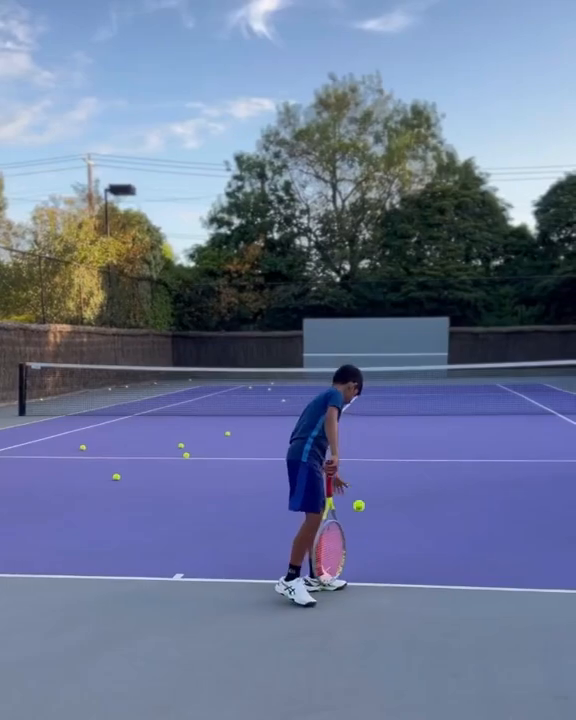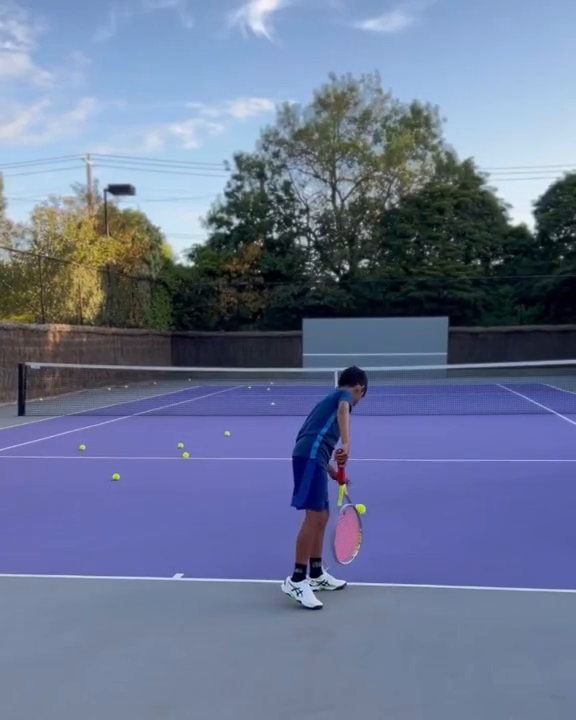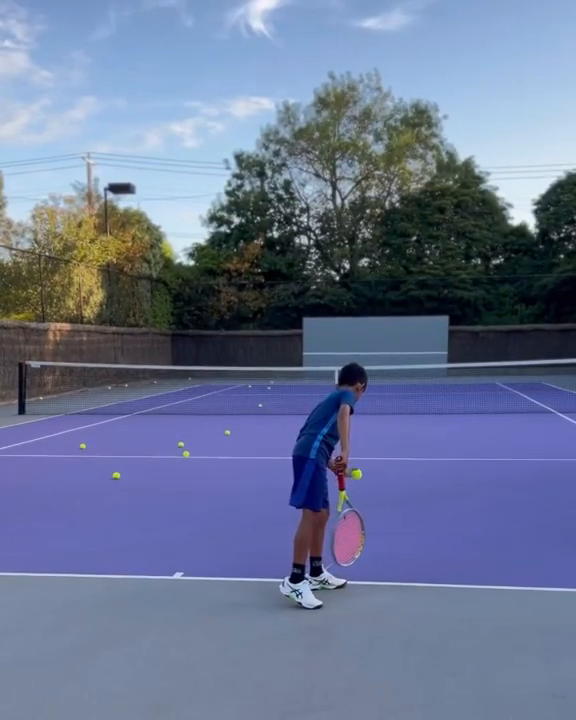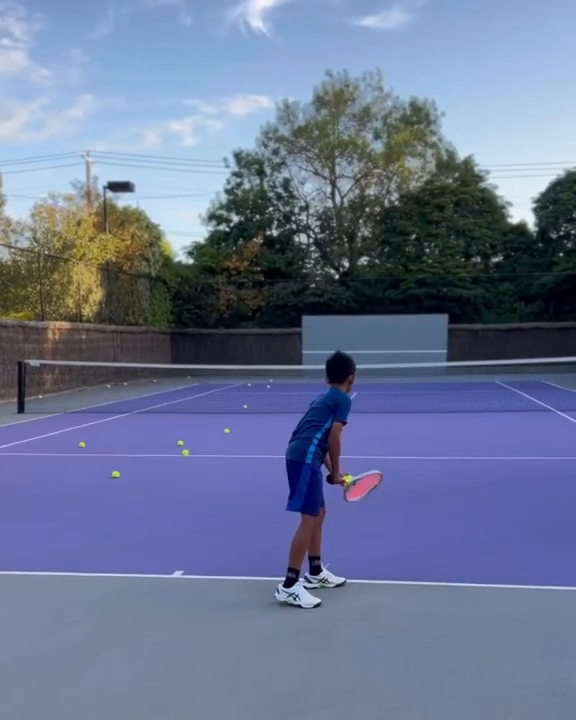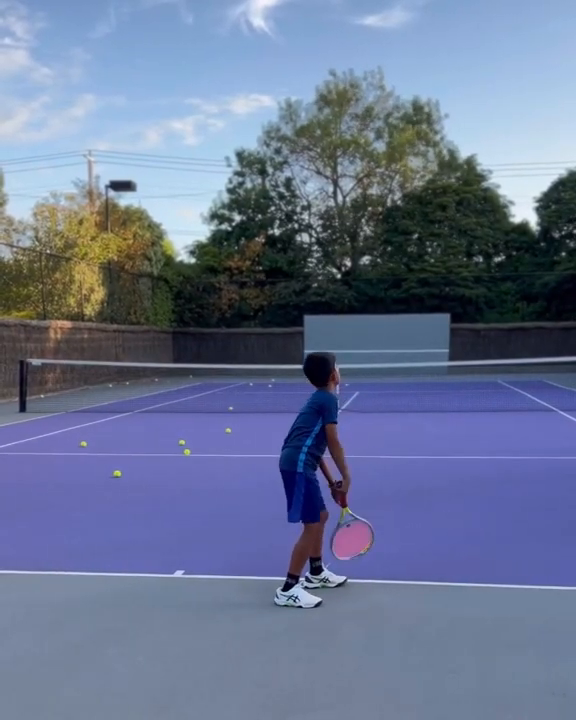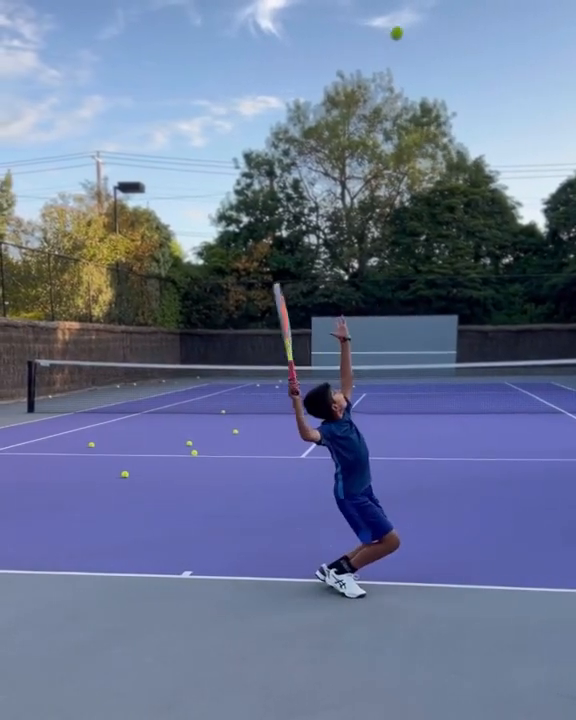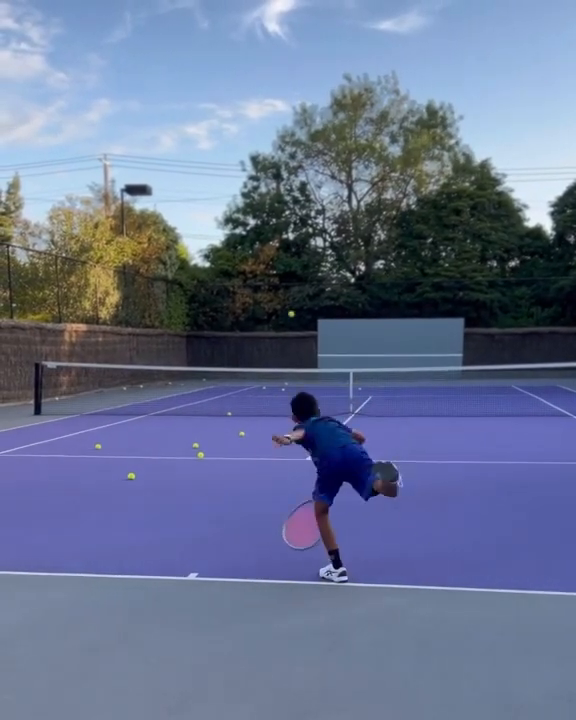
dt=0.7s
person 1, frame 1
left shoulder: (324, 398)
right shoulder: (335, 395)
right elbow: (331, 418)
left wrist: (330, 475)
right wrist: (336, 454)
left hip: (307, 459)
right hip: (303, 458)
left knee: (319, 517)
right knee: (312, 518)
left ankle: (315, 576)
right ankle: (290, 579)
person 1, frame 2
left shoulder: (332, 399)
right shoulder: (345, 395)
right elbow: (343, 410)
left wrist: (333, 473)
right wrist: (346, 443)
left hip: (311, 456)
right hip: (310, 456)
left knee: (322, 515)
right knee: (314, 516)
left ankle: (316, 574)
right ankle: (296, 580)
person 1, frame 3
left shoulder: (333, 398)
right shoulder: (347, 395)
right elbow: (344, 414)
left wrist: (336, 467)
right wrist: (345, 451)
left hip: (311, 455)
right hip: (310, 455)
left knee: (322, 514)
right knee: (310, 515)
left ankle: (316, 573)
right ankle: (294, 581)
person 1, frame 4
left shoulder: (324, 397)
right shoulder: (343, 399)
right elbow: (334, 439)
left wrist: (333, 471)
right wrist: (336, 472)
left hip: (300, 455)
right hip: (306, 458)
left knee: (318, 514)
right knee: (309, 519)
left ankle: (315, 573)
right ankle: (289, 585)
person 1, frame 5
left shoulder: (319, 398)
right shoulder: (328, 400)
right elbow: (333, 442)
left wrist: (332, 479)
right wrist: (345, 476)
left hip: (300, 464)
right hip: (299, 467)
left knee: (320, 517)
right knee: (312, 526)
left ankle: (316, 573)
right ankle: (288, 589)
person 1, frame 6
left shoulder: (344, 416)
right shoulder: (330, 430)
left elbow: (347, 376)
right elbow: (306, 434)
left wrist: (344, 341)
right wrist: (296, 400)
left hip: (363, 491)
right hip: (351, 496)
left knee: (380, 540)
right knee: (390, 541)
left ankle: (333, 568)
right ankle: (340, 572)
person 1, frame 7
left shoulder: (301, 428)
right shoulder: (331, 421)
left elbow: (299, 433)
right elbow: (360, 437)
left wrist: (289, 438)
left hip: (330, 463)
right hip: (356, 456)
left knee: (321, 513)
right knee: (390, 490)
left ankle: (336, 567)
right ankle: (383, 477)
